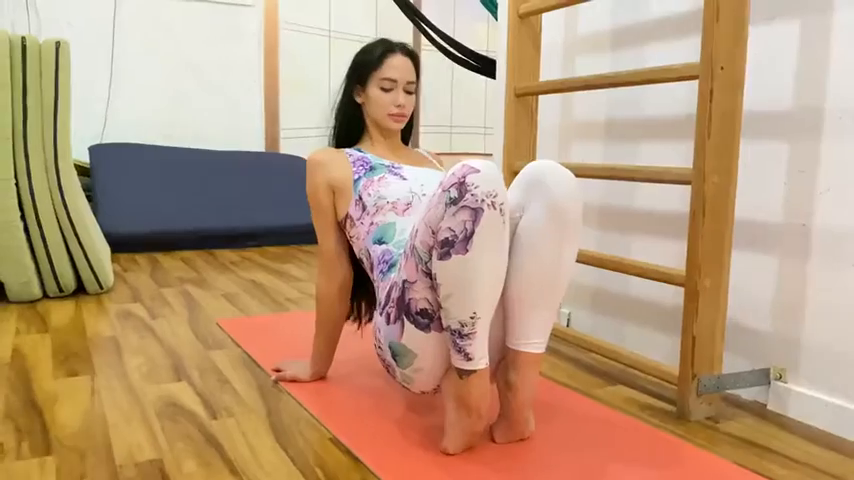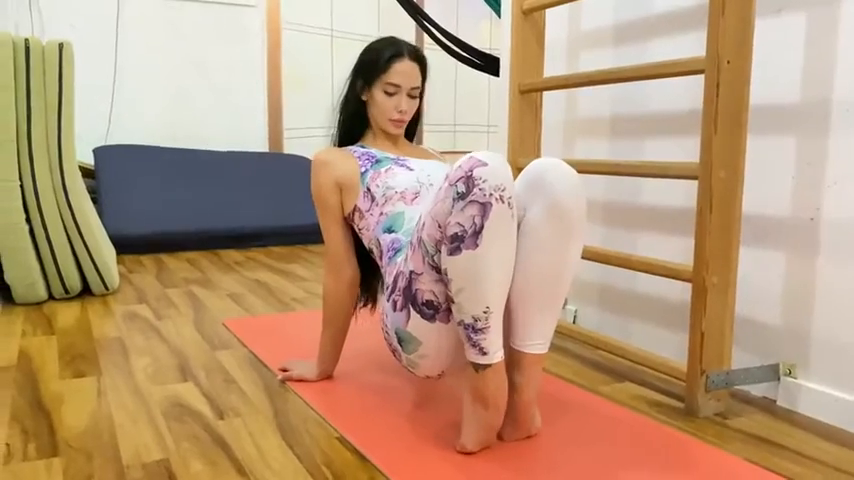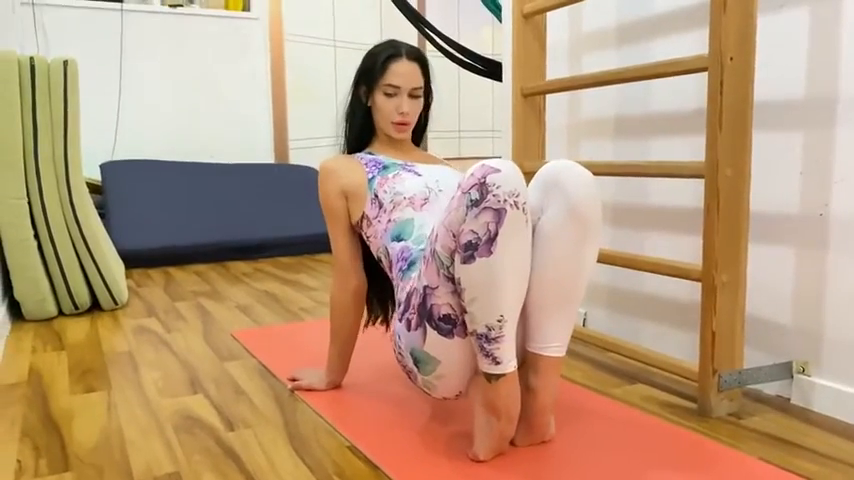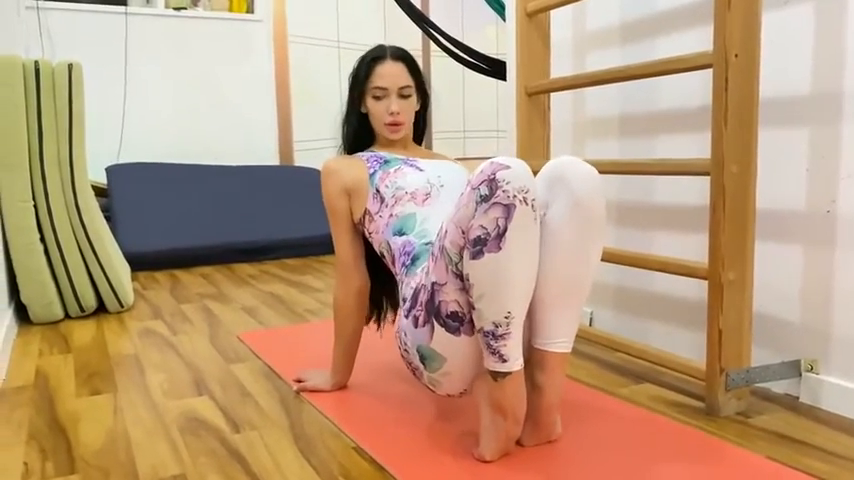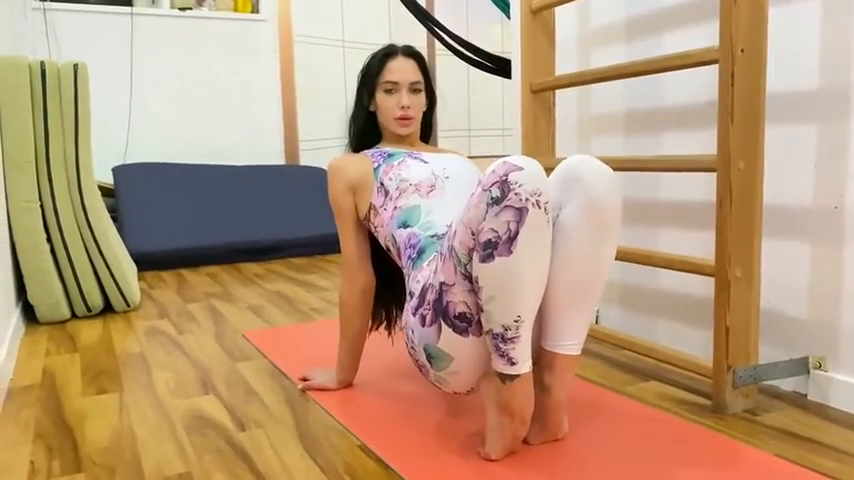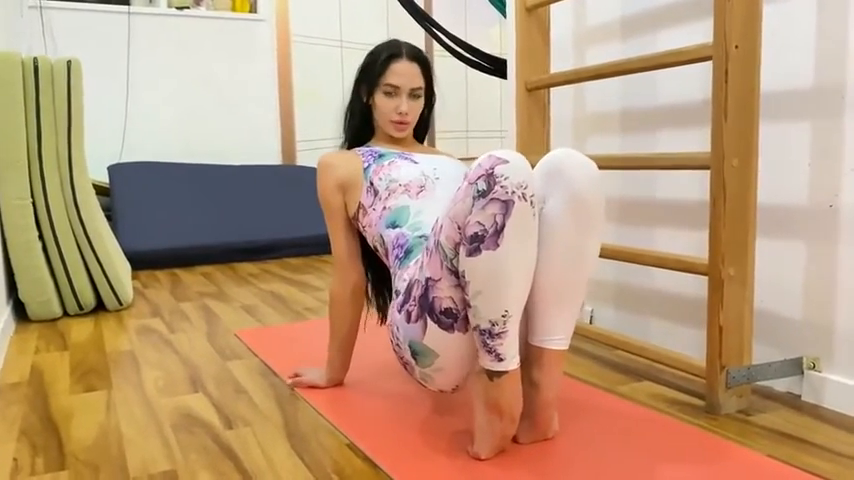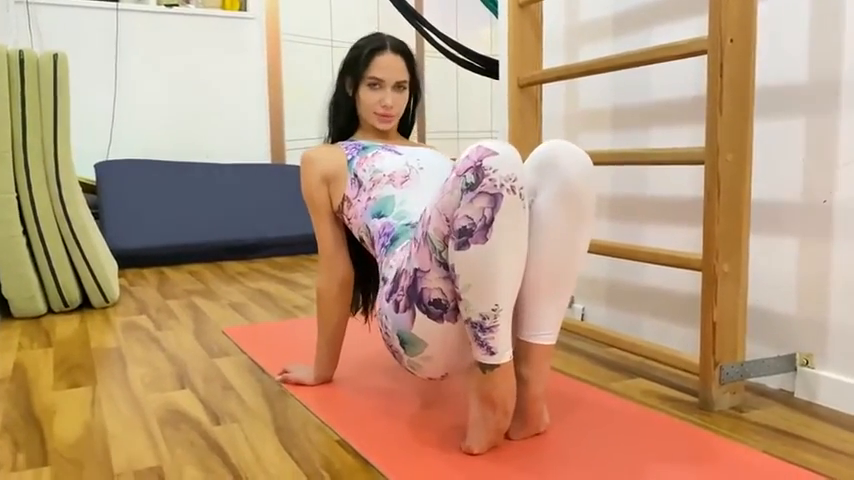
dt=0.7s
person 1, frame 1
left shoulder: (430, 161)
right shoulder: (329, 165)
right elbow: (335, 272)
left hip: (475, 322)
right hip: (416, 338)
left knee: (547, 179)
right knee: (474, 179)
left ankle: (516, 383)
right ankle: (466, 383)
person 1, frame 2
left shoulder: (432, 157)
right shoulder: (334, 164)
right elbow: (342, 270)
left hip: (483, 302)
right hip: (420, 319)
left knee: (551, 176)
right knee: (482, 169)
left ankle: (522, 383)
right ankle: (484, 375)
person 1, frame 3
left shoulder: (442, 164)
right shoulder: (341, 172)
right elbow: (350, 279)
left hip: (497, 317)
right hip: (436, 338)
left knee: (565, 180)
right knee: (495, 179)
left ankle: (537, 391)
right ankle: (495, 390)
person 1, frame 4
left shoulder: (448, 164)
right shoulder: (344, 172)
right elbow: (353, 279)
left hip: (506, 315)
right hip: (440, 335)
left knee: (570, 174)
right knee: (504, 175)
left ankle: (542, 388)
right ankle: (501, 390)
person 1, frame 5
left shoulder: (457, 160)
right shoulder: (350, 170)
right elbow: (359, 277)
left hip: (515, 314)
right hip: (446, 327)
left knee: (586, 175)
right knee: (516, 175)
left ankle: (550, 389)
right ankle: (508, 390)
person 1, frame 6
left shoulder: (447, 161)
right shoulder: (340, 167)
right elbow: (349, 275)
left hip: (503, 312)
right hip: (432, 325)
left knee: (568, 167)
right knee: (502, 169)
left ankle: (539, 384)
right ankle: (496, 387)
person 1, frame 7
left shoulder: (430, 153)
right shoulder: (324, 161)
right elbow: (336, 269)
left hip: (490, 301)
right hip: (419, 311)
left knee: (561, 160)
right knee: (491, 160)
left ankle: (529, 379)
right ankle: (492, 379)
